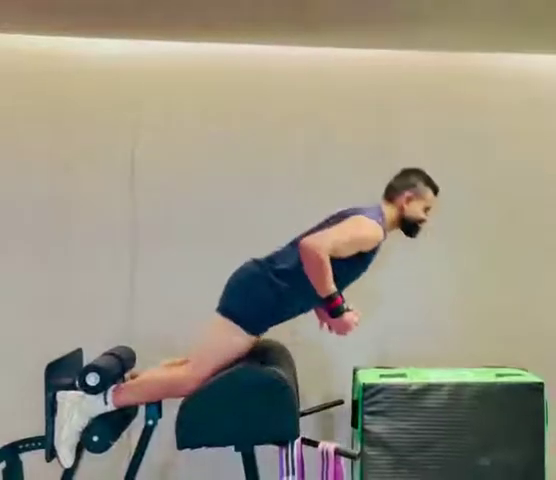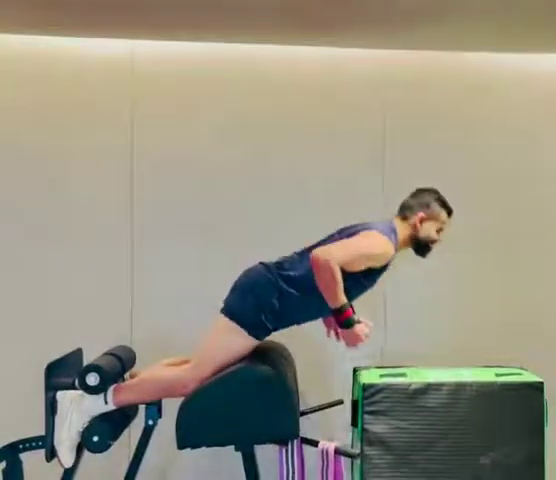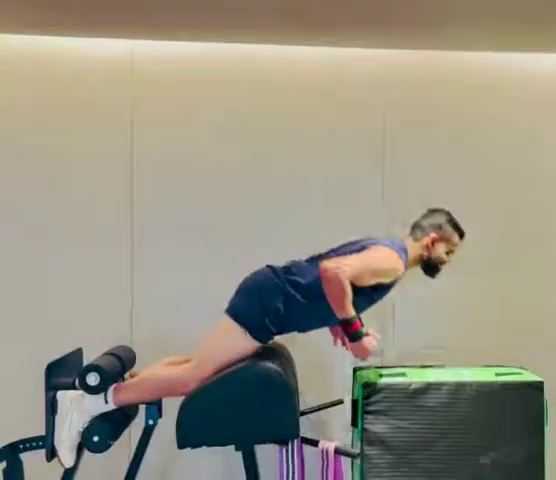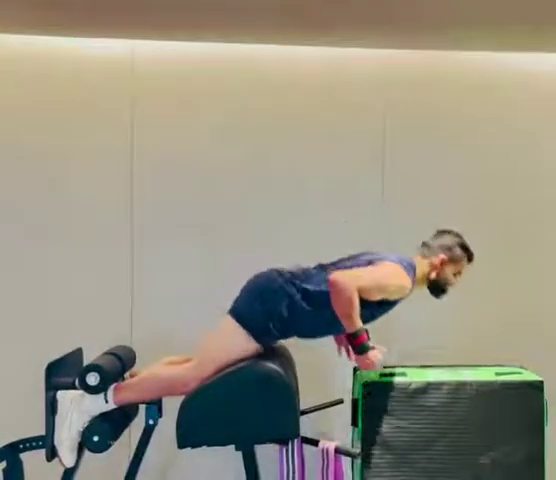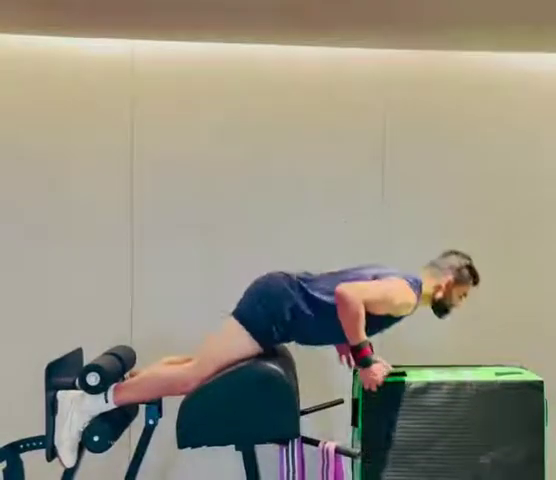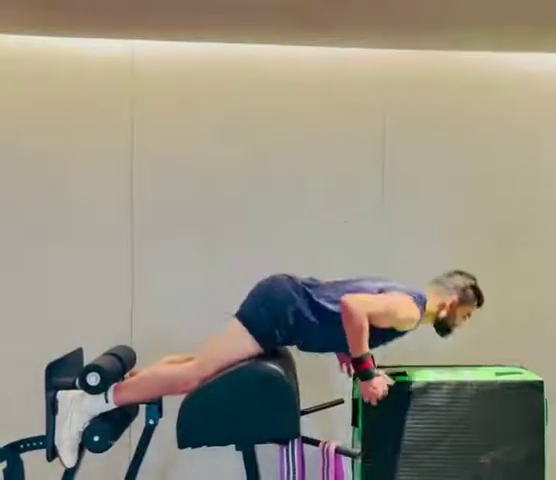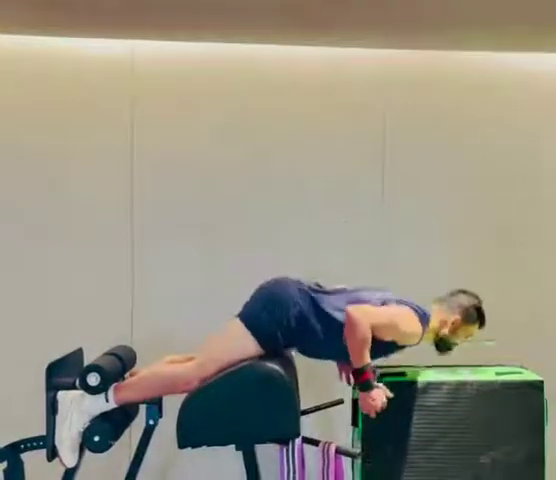
dt=0.1s
person 1, frame 1
left shoulder: (364, 219)
right shoulder: (372, 227)
right elbow: (312, 248)
left wrist: (320, 301)
right wrist: (336, 307)
left hip: (260, 290)
right hip: (259, 296)
left knee: (197, 369)
right knee: (193, 377)
left ankle: (112, 383)
right ankle: (91, 403)
person 1, frame 2
left shoulder: (376, 235)
right shoulder: (384, 245)
right elbow: (324, 260)
left wrist: (327, 308)
right wrist: (346, 318)
left hip: (262, 292)
right hip: (261, 299)
left knee: (194, 369)
right knee: (192, 379)
left ankle: (105, 385)
right ankle: (90, 404)
person 1, frame 3
left shoulder: (385, 249)
right shoulder: (393, 260)
right elbow: (333, 272)
left wrist: (334, 318)
right wrist: (355, 330)
left hip: (270, 294)
right hip: (268, 302)
left knee: (197, 367)
right knee: (193, 377)
left ankle: (118, 381)
right ankle: (92, 402)
person 1, frame 4
left shoulder: (394, 267)
right shoulder: (402, 279)
right elbow: (340, 282)
left wrist: (339, 326)
right wrist: (360, 344)
left hip: (274, 295)
right hip: (270, 303)
left knee: (197, 364)
right knee: (193, 376)
right ankle: (90, 402)
person 1, frame 5
left shoulder: (399, 281)
right shoulder: (406, 294)
right elbow: (347, 295)
left wrist: (342, 337)
right wrist: (364, 357)
left hip: (279, 296)
right hip: (275, 307)
left knee: (199, 365)
right knee: (194, 376)
left ankle: (110, 381)
right ankle: (91, 401)
person 1, frame 6
left shoulder: (406, 300)
right shoulder: (412, 312)
right elbow: (354, 307)
left wrist: (343, 346)
right wrist: (366, 371)
left hip: (283, 297)
right hip: (278, 307)
left knee: (199, 364)
right knee: (195, 375)
left ankle: (103, 384)
right ankle: (90, 402)
person 1, frame 7
left shoulder: (406, 310)
right shoulder: (412, 325)
right elbow: (357, 318)
left wrist: (343, 355)
right wrist: (365, 382)
left hip: (287, 299)
right hip: (281, 311)
left knee: (200, 364)
right knee: (195, 375)
left ankle: (111, 381)
right ankle: (92, 402)
